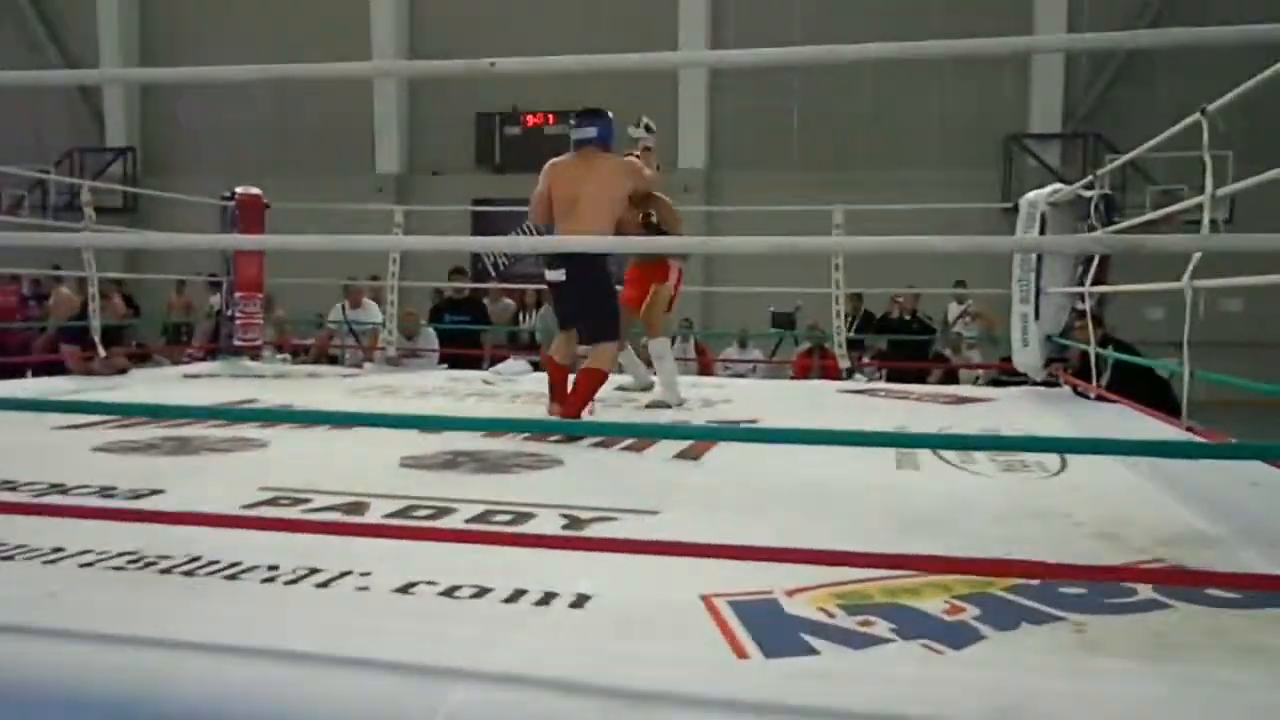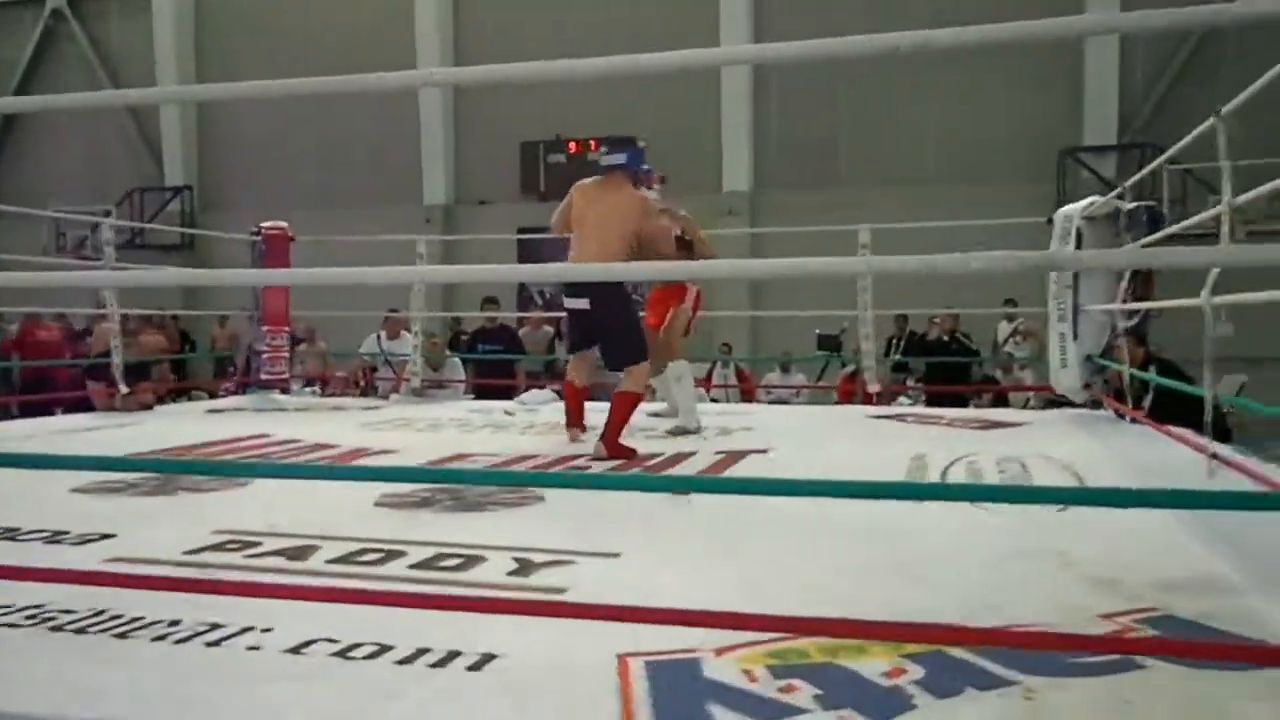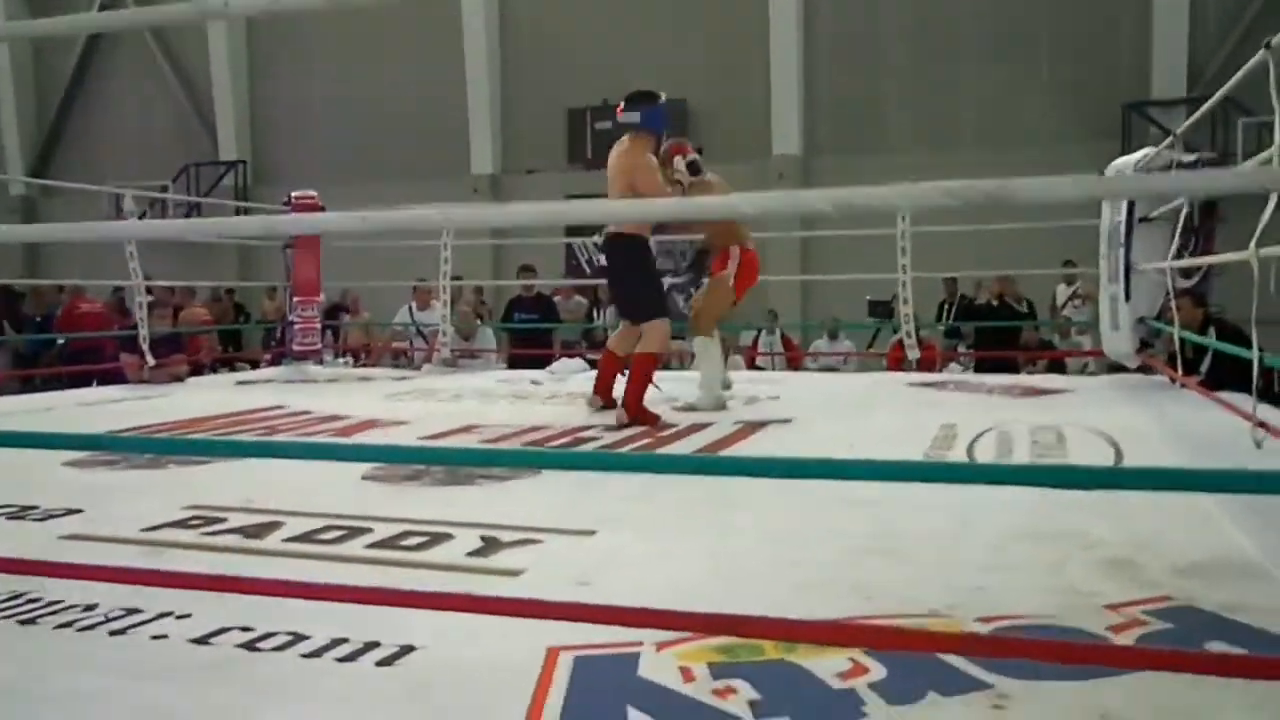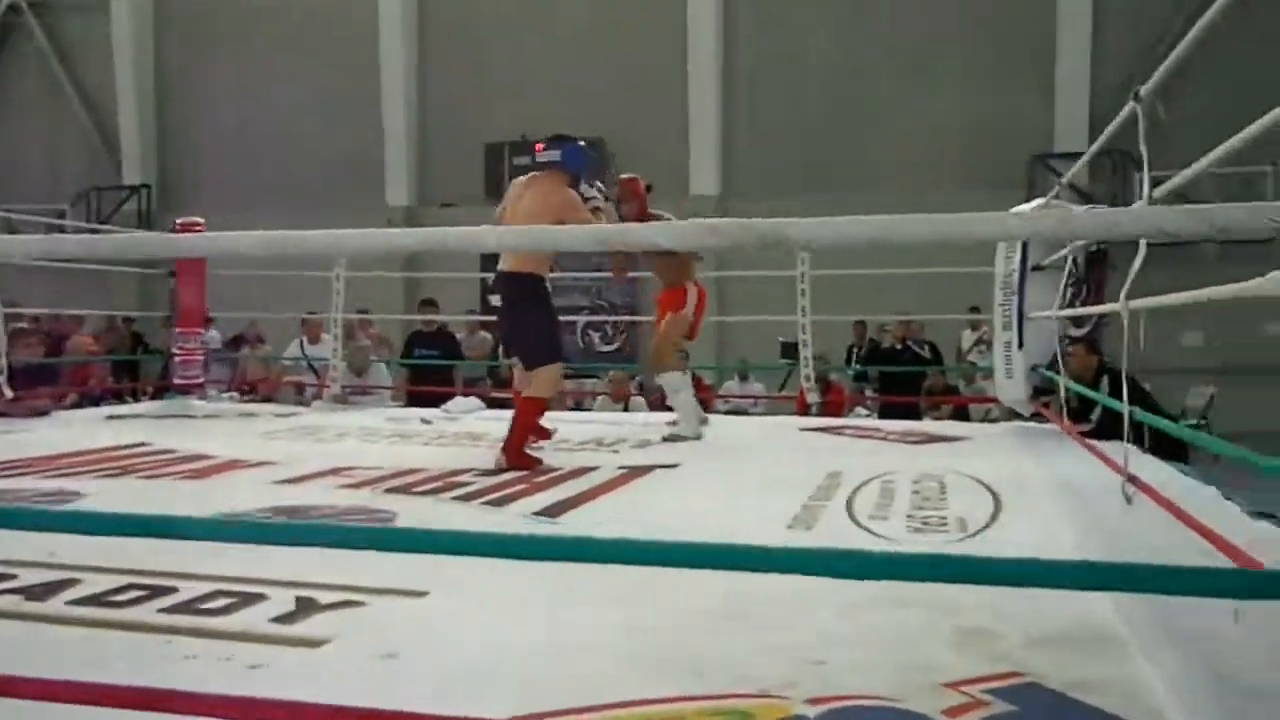
dt=0.5s
person 1, frame 1
left shoulder: (554, 168)
right shoulder: (625, 168)
left elbow: (537, 217)
right elbow: (650, 184)
left hip: (557, 261)
right hip: (589, 262)
left knee: (568, 332)
right knee: (605, 347)
left ankle: (557, 401)
right ankle: (569, 413)
person 1, frame 2
left shoulder: (581, 189)
right shoulder: (640, 202)
left elbow: (557, 226)
right elbow: (666, 246)
left hip: (575, 287)
right hip: (607, 289)
left knee: (582, 355)
right knee: (638, 369)
left ankle: (575, 424)
right ankle: (608, 442)
person 1, frame 3
left shoulder: (623, 148)
right shoulder: (641, 159)
left wrist: (674, 179)
right wrist: (680, 181)
left hip: (618, 245)
right hip: (629, 247)
left knee: (632, 324)
right knee: (657, 329)
left ankle: (602, 392)
right ankle: (631, 406)
person 1, frame 4
left shoulder: (520, 184)
right shoulder: (563, 197)
left elbow: (501, 218)
right wrist: (592, 208)
left hip: (505, 282)
right hip: (526, 286)
left knee: (529, 361)
right knee: (548, 373)
left ankle: (528, 426)
right ankle: (513, 448)
person 2, frame 1
left shoulder: (661, 206)
left wrist: (657, 234)
left hip: (664, 269)
right hip: (638, 270)
left knee: (650, 320)
left ankle: (670, 393)
right ankle: (642, 378)
person 2, frame 2
left shoulder: (678, 218)
left elbow: (708, 254)
left wrist: (686, 245)
left hip: (683, 291)
right hip: (659, 293)
left knee: (668, 342)
right knee: (647, 354)
left ankle: (689, 416)
right ankle: (676, 406)
person 2, frame 3
left shoulder: (702, 185)
right shoulder: (709, 182)
left hip: (737, 259)
right hip: (729, 258)
left knee: (701, 319)
right knee: (700, 310)
left ankle: (711, 394)
right ankle: (717, 376)
person 2, frame 4
left shoulder: (664, 223)
left elbow: (696, 252)
right elbow: (619, 271)
left wrist: (665, 246)
left hip: (687, 293)
right hip: (668, 295)
left knee: (661, 353)
right knee: (661, 358)
left ankle: (691, 424)
right ankle: (694, 412)
